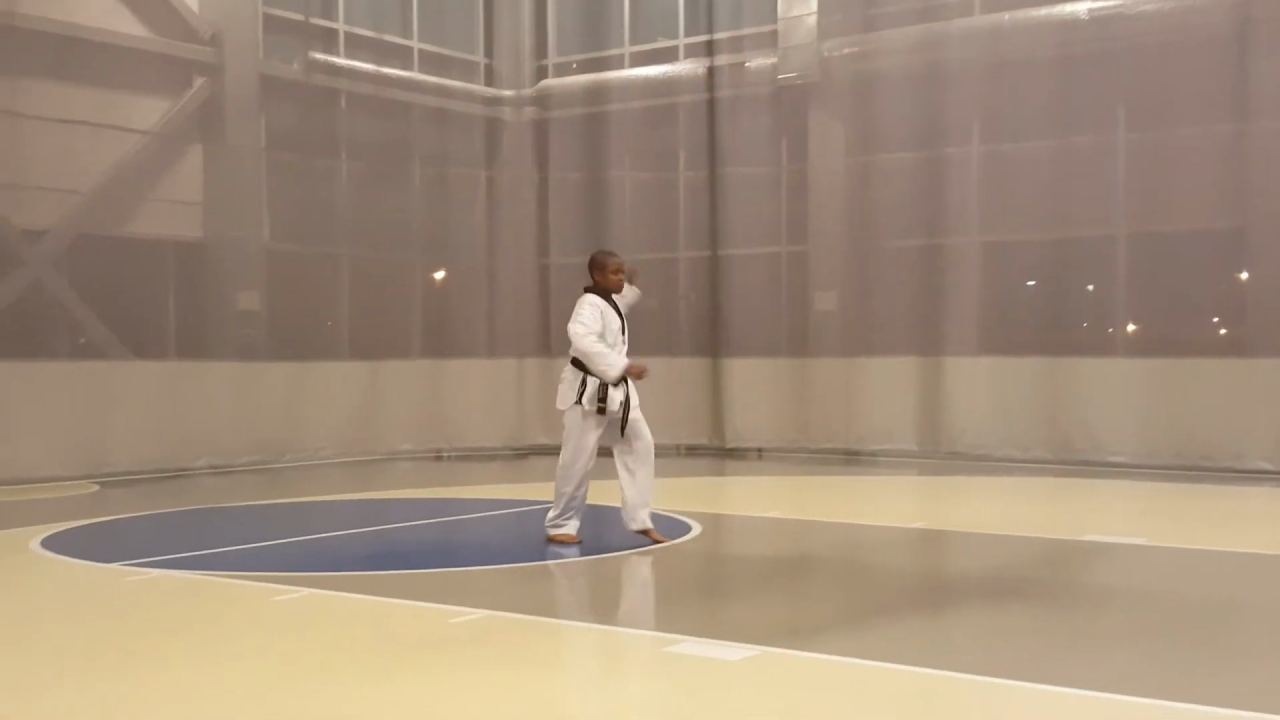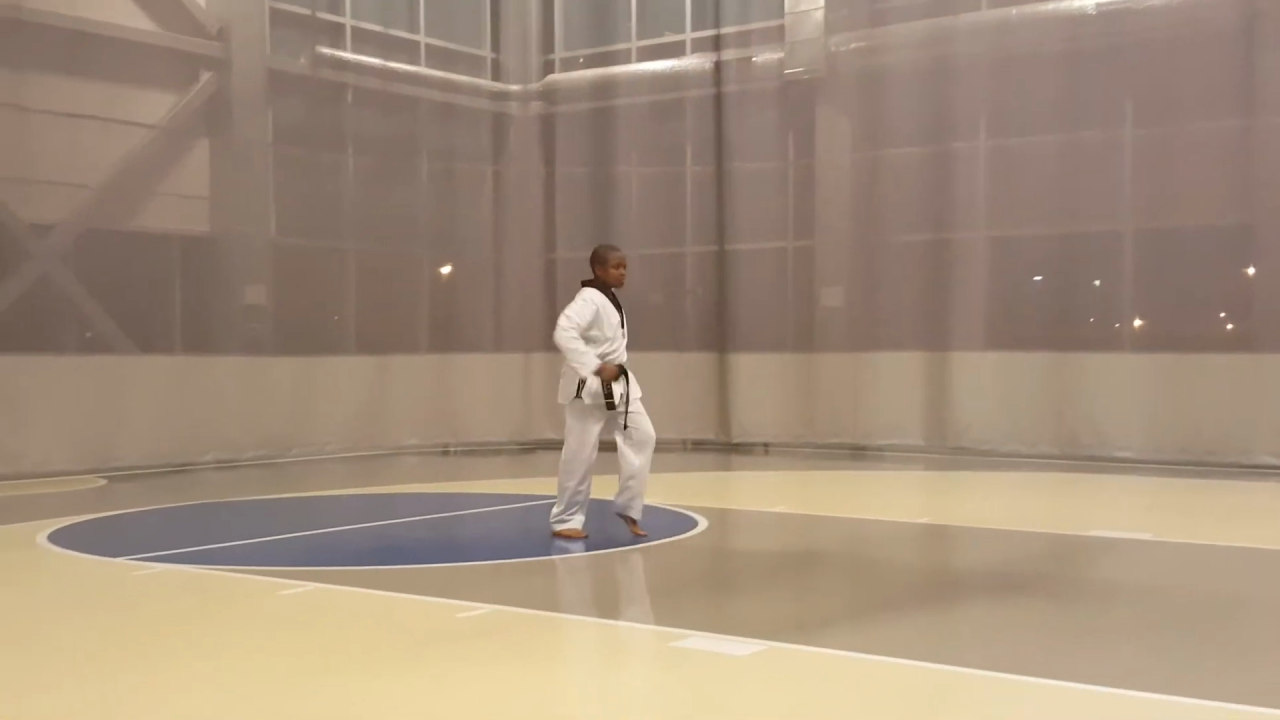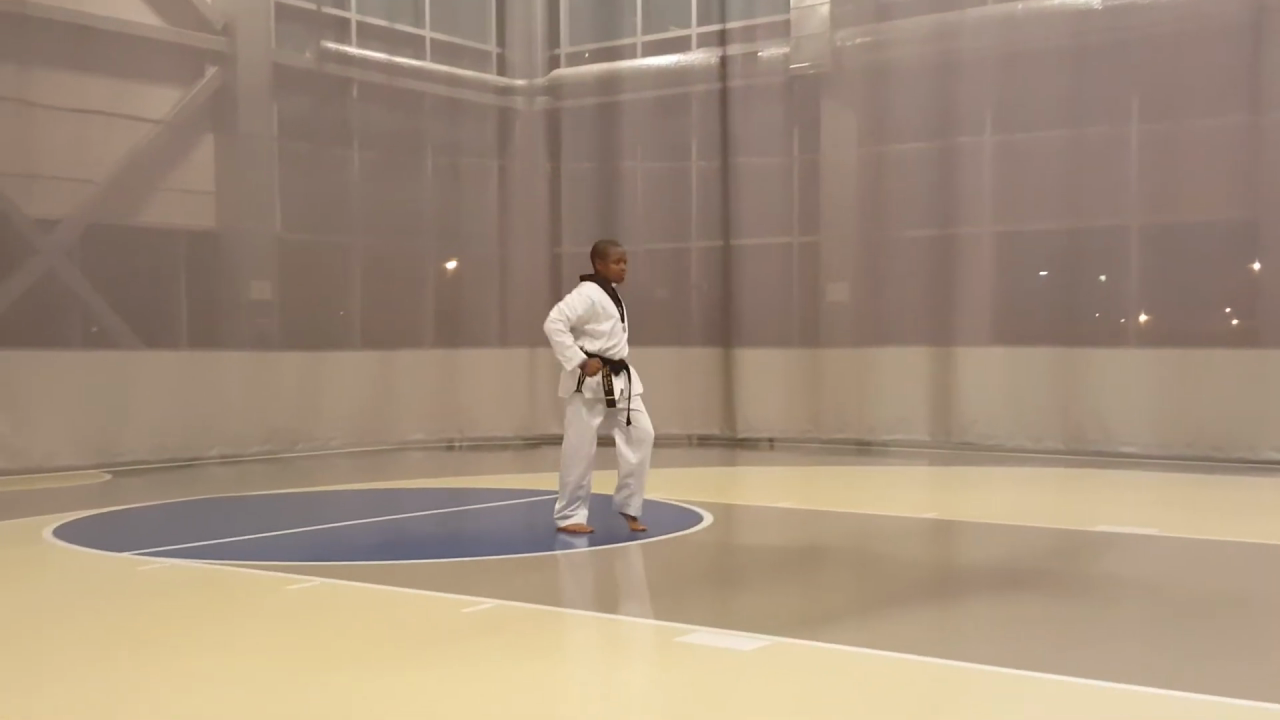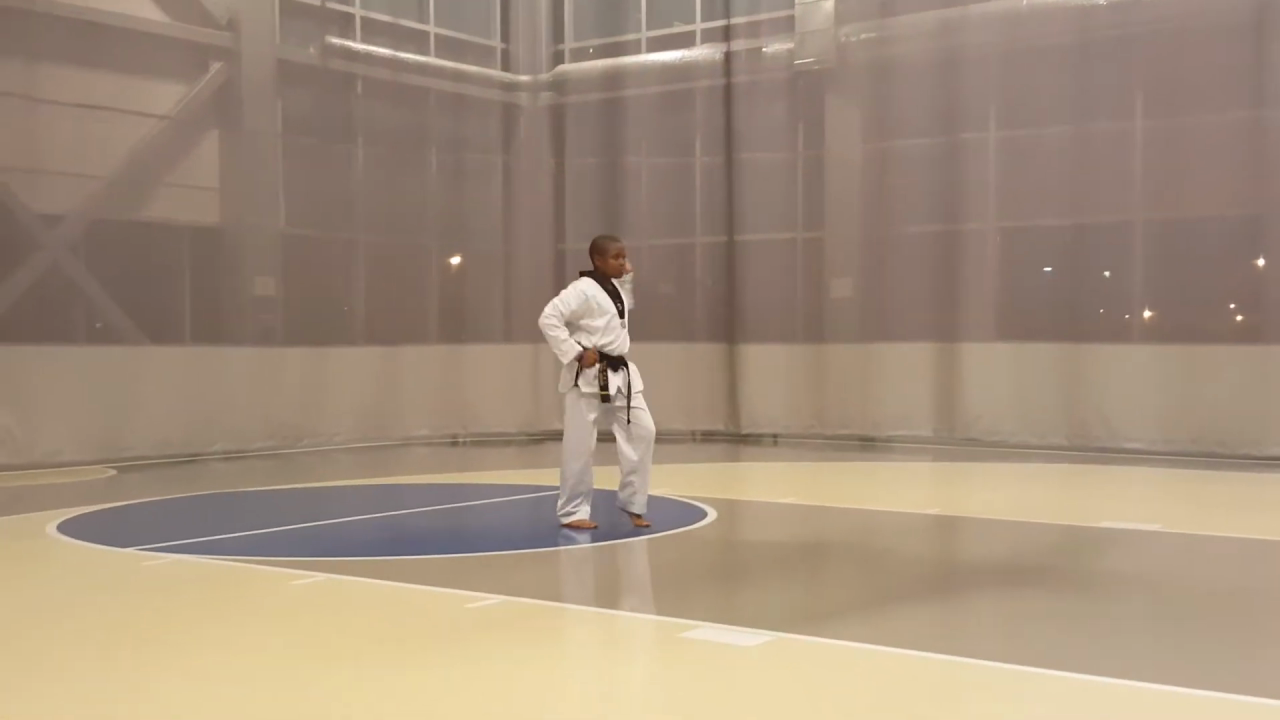
dt=0.1s
person 1, frame 1
left shoulder: (609, 301)
right shoulder: (591, 305)
right elbow: (585, 343)
left wrist: (629, 288)
right wrist: (624, 367)
left hip: (617, 389)
right hip: (587, 389)
left knee: (640, 446)
right knee: (578, 459)
left ankle: (639, 520)
right ankle: (560, 524)
person 1, frame 2
left shoulder: (609, 294)
right shoulder: (588, 299)
right elbow: (564, 334)
left wrist: (620, 302)
right wrist: (596, 367)
left hip: (617, 383)
right hip: (586, 384)
left knee: (642, 436)
right knee: (579, 454)
left ankle: (627, 506)
right ankle: (565, 520)
person 1, frame 3
left shoulder: (611, 291)
right shoulder: (586, 294)
right elbow: (554, 324)
left wrist: (619, 278)
right wrist: (579, 360)
left hip: (620, 377)
right hip: (589, 380)
left knee: (640, 434)
right knee: (580, 449)
left ankle: (628, 506)
right ankle: (570, 515)
person 1, frame 4
left shoulder: (615, 288)
right shoulder: (582, 289)
right elbow: (548, 319)
left wrist: (626, 278)
right wrist: (576, 354)
left hip: (619, 373)
right hip: (588, 375)
left knee: (642, 431)
right knee: (579, 444)
left ankle: (631, 504)
right ankle: (573, 511)
